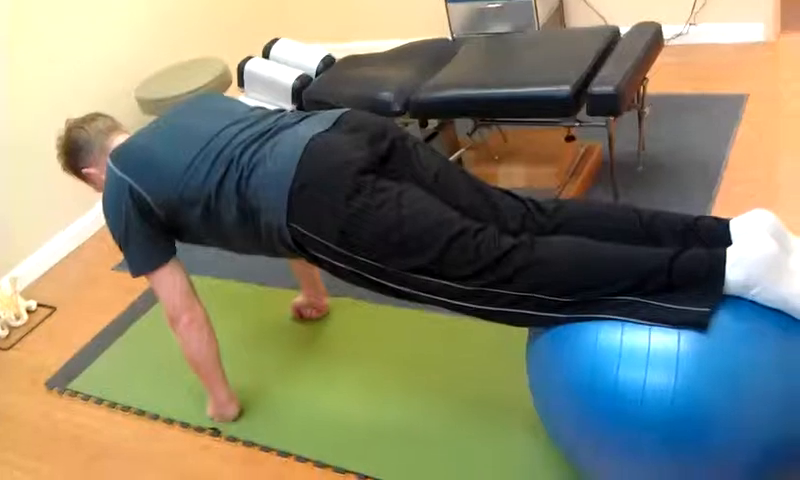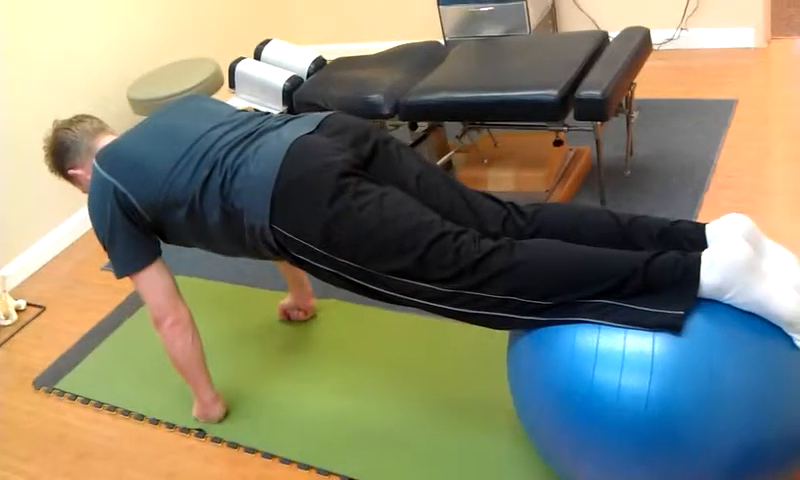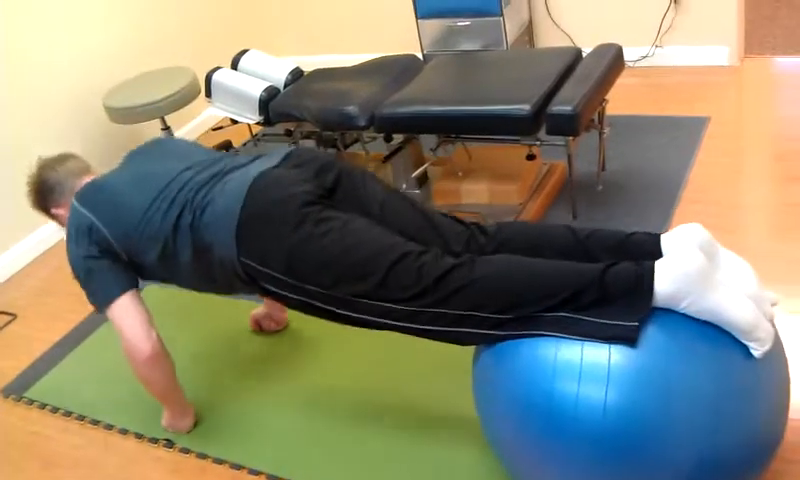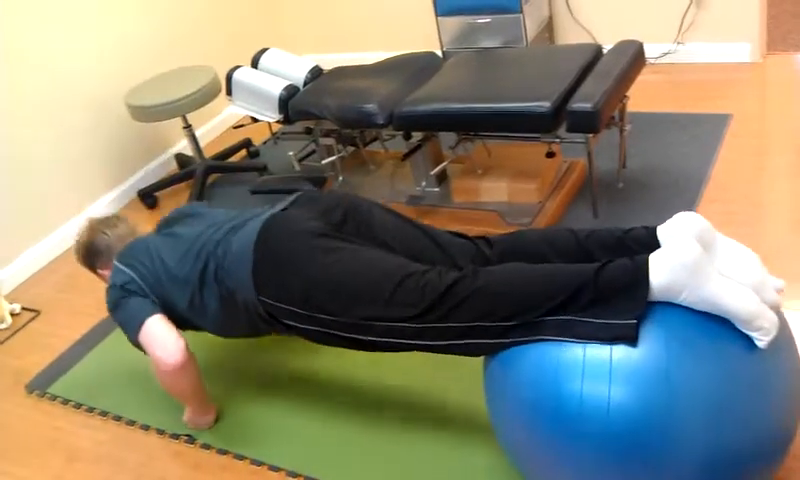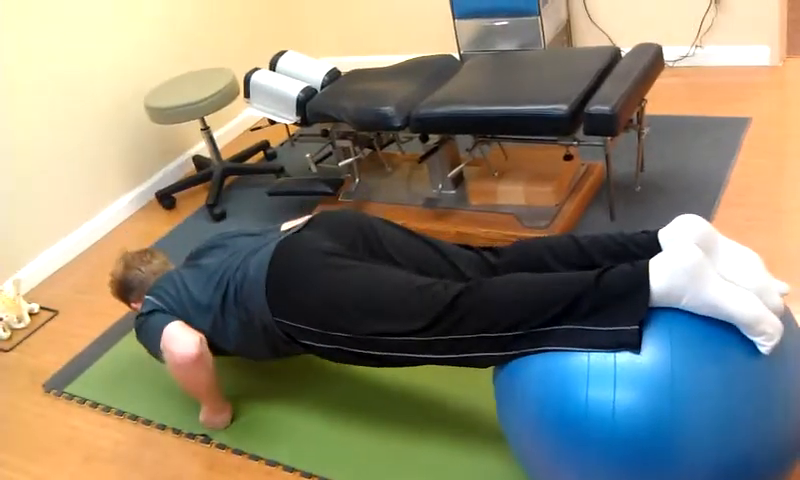
dt=0.5s
person 1, frame 1
left shoulder: (123, 194)
right shoulder: (195, 105)
left elbow: (184, 314)
left wrist: (221, 401)
right wrist: (312, 290)
left hip: (323, 197)
right hip: (352, 130)
left knee: (502, 271)
right knee: (528, 224)
left ankle: (726, 270)
right ankle: (727, 234)
person 1, frame 2
left shoulder: (107, 193)
right shoulder: (176, 109)
left elbow: (168, 315)
left wrist: (207, 402)
right wrist: (299, 293)
left hip: (309, 199)
right hip: (334, 133)
left knee: (480, 275)
right knee: (506, 227)
left ankle: (703, 274)
right ankle: (706, 238)
person 1, frame 3
left shoulder: (85, 235)
right shoulder: (148, 151)
left elbow: (143, 346)
left wrist: (177, 412)
right wrist: (275, 302)
left hip: (276, 233)
right hip: (303, 167)
left knee: (445, 293)
right knee: (473, 248)
left ankle: (659, 285)
right ankle: (666, 248)
person 1, frame 4
left shoulder: (124, 285)
right shoulder: (178, 218)
left elbow: (171, 357)
left wrist: (200, 410)
right wrist: (294, 309)
left hip: (289, 269)
right hip: (318, 206)
left knee: (452, 306)
right knee: (480, 261)
left ankle: (656, 277)
right ankle: (663, 240)
person 1, frame 5
left shoulder: (153, 313)
right shoulder: (211, 246)
left elbow: (188, 348)
right elbow: (306, 219)
left wrist: (215, 408)
left hip: (301, 291)
right hip: (336, 228)
left knee: (461, 320)
right knee: (492, 271)
left ankle: (659, 283)
right ankle: (670, 244)
